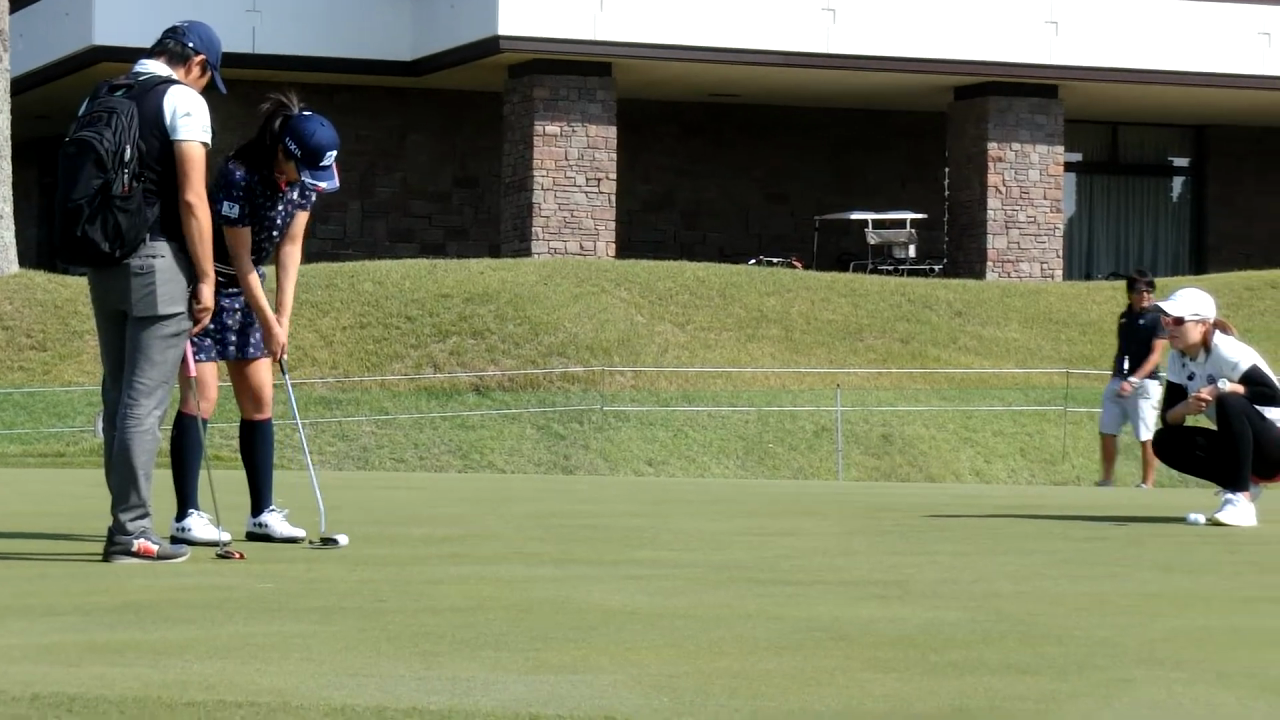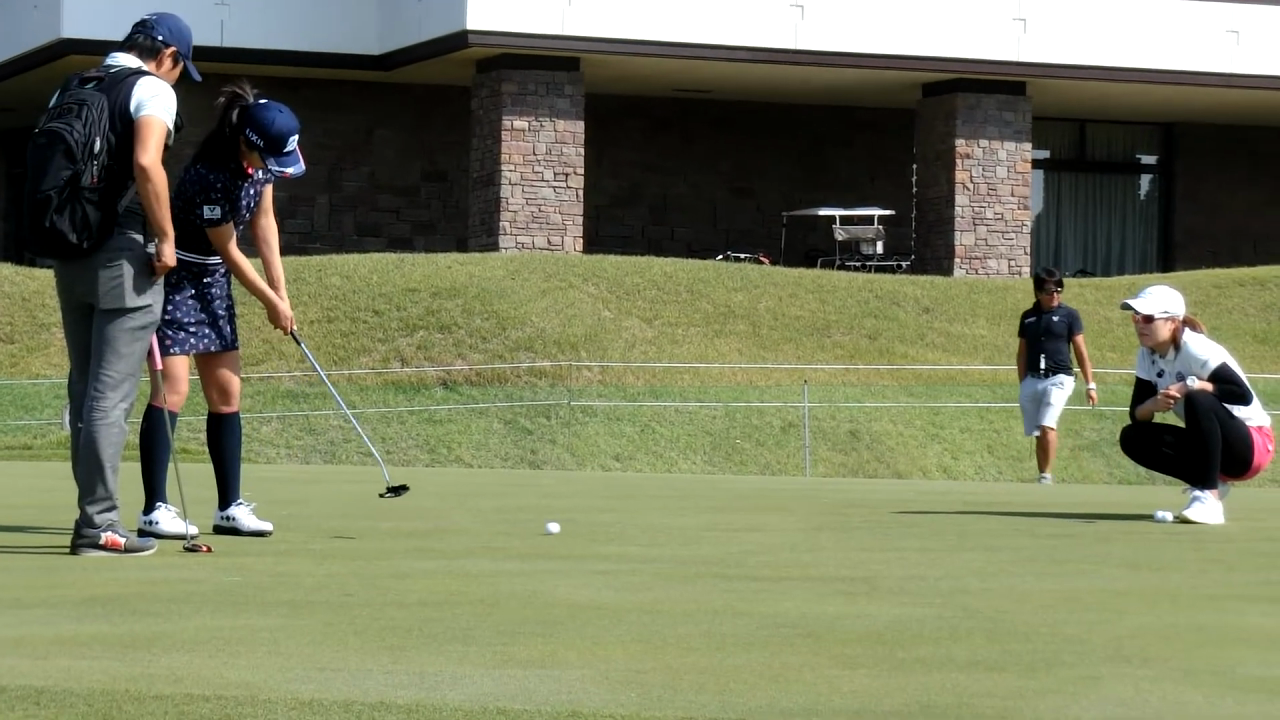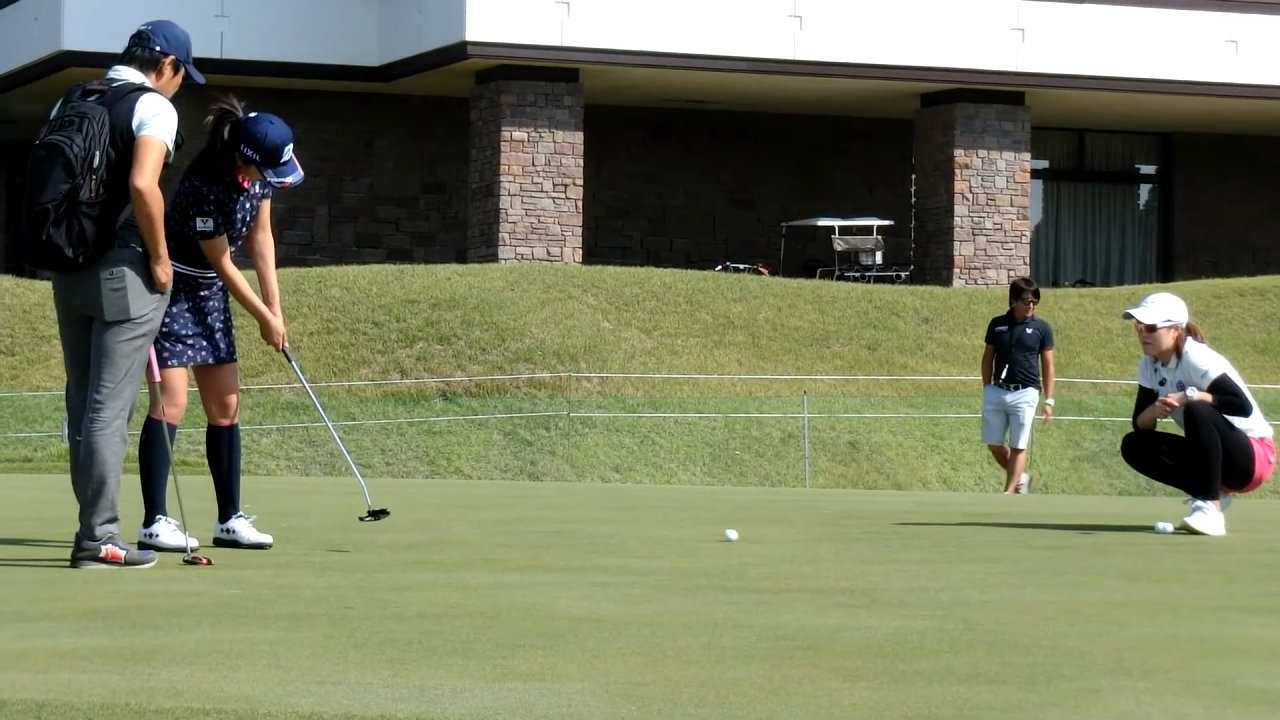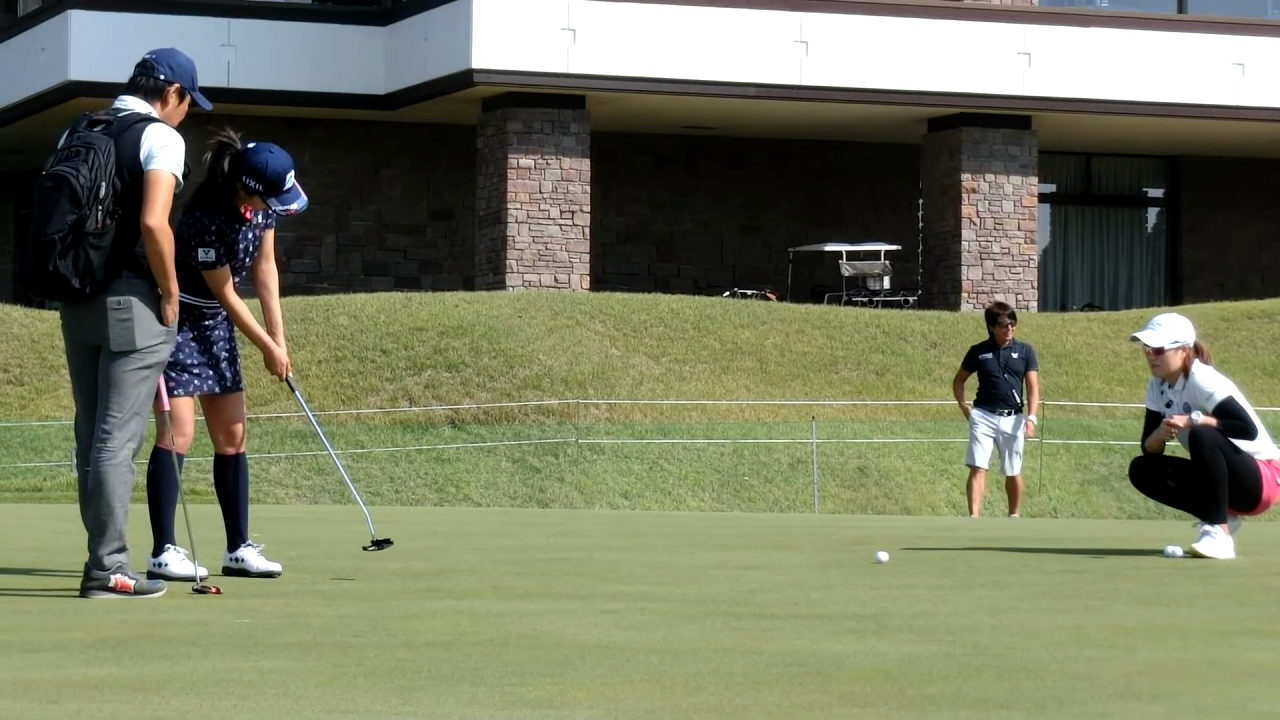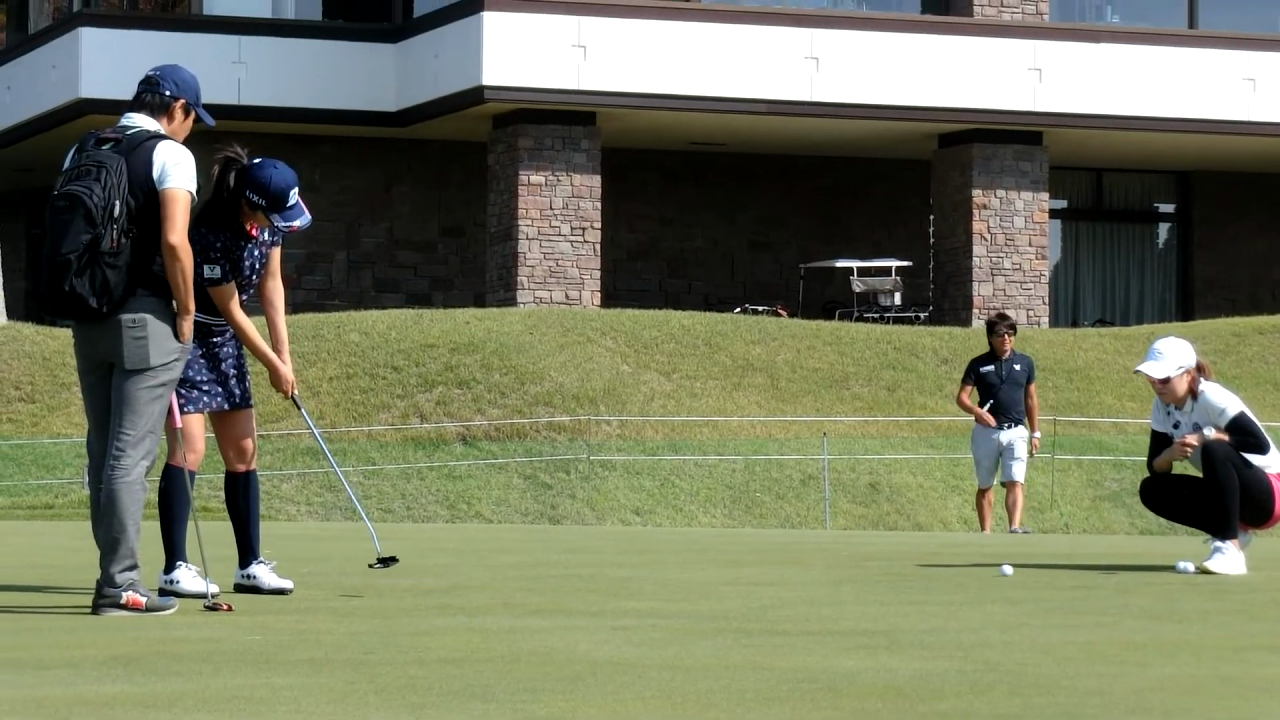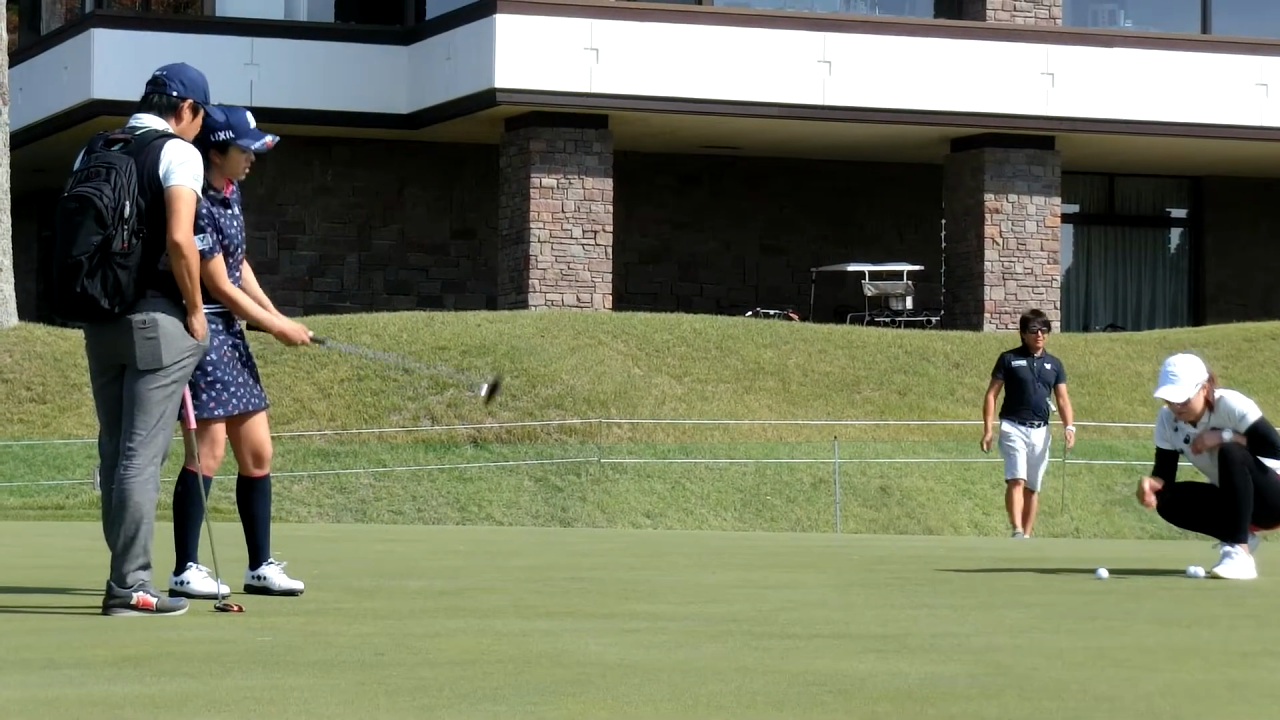
dt=0.5s
person 1, frame 1
right shoulder: (184, 99)
right elbow: (191, 198)
right wrist: (207, 279)
left hip: (105, 262)
right hip: (158, 260)
left knee: (119, 397)
right knee: (144, 401)
left ankle: (127, 521)
right ankle: (132, 532)
person 1, frame 2
right shoulder: (152, 88)
right elbow: (146, 162)
right wrist: (166, 239)
left hip: (71, 255)
right hip: (122, 253)
left knee: (85, 390)
right knee: (110, 394)
left ankle: (94, 513)
right ankle: (98, 524)
person 1, frame 3
left shoulder: (71, 102)
right shoulder: (154, 105)
right elbow: (141, 184)
right wrist: (160, 258)
left hip: (69, 268)
right hip: (122, 268)
left knee: (83, 403)
right knee: (109, 408)
left ankle: (95, 526)
right ankle: (99, 538)
person 1, frame 4
right shoulder: (160, 135)
right elbow: (153, 222)
right wrist: (169, 295)
left hip: (77, 299)
right hip: (130, 300)
left knee: (91, 434)
right knee: (117, 436)
left ankle: (103, 556)
right ankle: (107, 567)
person 1, frame 5
left shoulder: (82, 152)
right shoulder: (170, 153)
right elbow: (173, 242)
right wrist: (186, 313)
left hip: (89, 318)
right hip: (144, 318)
left knee: (103, 452)
right knee: (130, 455)
left ankle: (115, 574)
right ankle: (119, 585)
person 1, frame 6
left shoulder: (94, 152)
right shoulder: (178, 151)
right elbow: (179, 239)
right wrist: (195, 309)
left hip: (101, 318)
right hip: (155, 317)
left knee: (116, 451)
right knee: (141, 454)
left ankle: (126, 574)
right ankle: (129, 583)
person 2, frame 1
left shoulder: (303, 180)
right shoulder: (238, 175)
left elbow: (290, 246)
right elbow: (240, 259)
left wrist: (282, 318)
right wrist: (269, 321)
left hip: (245, 289)
left knee: (259, 400)
right knee: (201, 397)
left ankle: (263, 513)
right ankle: (186, 516)
person 2, frame 2
left shoulder: (262, 160)
right shoulder: (209, 174)
left elbow: (264, 220)
right elbow: (229, 251)
left wrist: (281, 289)
right wrist: (270, 303)
left hip: (214, 279)
right hip: (177, 277)
left knee: (227, 393)
right knee: (173, 390)
left ankle: (230, 507)
right ankle: (154, 509)
person 2, frame 3
left shoulder: (260, 173)
right shoulder: (204, 186)
left elbow: (261, 236)
right elbow: (223, 263)
left wrist: (275, 306)
right wrist: (265, 318)
left hip: (211, 293)
right hip: (174, 289)
left knee: (225, 406)
right knee: (171, 403)
left ankle: (230, 519)
right ankle: (154, 522)
person 2, frame 4
left shoulder: (263, 202)
right shoulder: (206, 217)
left elbow: (264, 265)
right elbow: (226, 293)
left wrist: (279, 336)
right wrist: (268, 348)
left hip: (216, 323)
right hip: (178, 319)
left knee: (232, 435)
right knee: (178, 432)
left ankle: (239, 548)
right ankle: (164, 551)
person 2, frame 5
left shoulder: (270, 220)
right shoulder: (212, 232)
left elbow: (271, 283)
right elbow: (232, 310)
left wrist: (284, 353)
right wrist: (273, 366)
left hip: (225, 339)
right hip: (187, 337)
left knee: (243, 451)
right knee: (189, 449)
left ankle: (250, 564)
right ankle: (175, 568)
person 2, frame 6
left shoulder: (231, 192)
right shoulder: (197, 205)
right elbow: (221, 287)
left wrist: (274, 313)
right wrist: (279, 328)
left hip: (231, 332)
right hip: (201, 333)
left knee: (258, 453)
right knee: (210, 451)
left ankle: (260, 567)
right ankle: (185, 570)
person 3, frame 1
left shoulder: (1227, 351)
right shoulder: (1177, 359)
right elbow: (1167, 419)
left wrist: (1221, 387)
right wrist: (1184, 407)
right hip: (1240, 449)
left knee: (1230, 403)
right knee: (1165, 441)
left ankle: (1241, 500)
right ankle: (1244, 485)
person 3, frame 2
left shoulder: (1196, 349)
right shoulder: (1146, 355)
left elbow: (1244, 395)
right elbow: (1136, 415)
left wrist: (1190, 385)
right wrist: (1153, 404)
right hip: (1210, 445)
left knee: (1198, 400)
right knee: (1132, 438)
left ankle: (1209, 499)
right ankle: (1211, 483)
person 3, frame 3
left shoulder: (1197, 358)
right shoulder: (1150, 363)
left elbow: (1243, 406)
right elbow: (1139, 424)
left wrist: (1189, 395)
right wrist: (1152, 411)
right hip: (1214, 456)
left knee: (1198, 411)
right knee: (1134, 445)
left ankle: (1210, 509)
right ankle: (1212, 495)
person 3, frame 4
left shoulder: (1202, 380)
right shoulder: (1157, 385)
left elbow: (1248, 429)
right elbow: (1149, 450)
left wrist: (1193, 419)
right wrist: (1159, 434)
right hip: (1219, 477)
left knee: (1203, 435)
right knee: (1141, 470)
left ankle: (1219, 533)
right ankle: (1221, 518)
person 3, frame 5
left shoulder: (1211, 398)
right shoulder: (1162, 406)
left elbow: (1260, 443)
right elbow: (1155, 468)
left wrist: (1206, 435)
right wrist: (1170, 454)
right hip: (1228, 497)
left knee: (1214, 450)
right knee: (1152, 489)
left ankle: (1230, 549)
right ankle: (1233, 533)
person 3, frame 6
left shoulder: (1230, 403)
right shoulder: (1167, 419)
right elbow: (1165, 478)
left wrist: (1224, 436)
right wrist: (1149, 483)
right hip: (1233, 500)
left knee: (1231, 452)
right knee: (1168, 500)
left ankle: (1240, 554)
right ankle: (1241, 537)
person 4, frame 1
left shoulder: (1157, 318)
right shoulder: (1124, 317)
left elbow: (1156, 355)
left wrist: (1133, 381)
right wrist: (1115, 378)
left hip: (1145, 384)
right hip: (1119, 383)
left knee: (1145, 437)
right knee: (1107, 433)
left ankle: (1146, 485)
right ankle: (1106, 481)
person 4, frame 2
left shoulder: (1070, 315)
right shoulder: (1027, 317)
left elbow: (1081, 351)
left wrist: (1090, 385)
right wrist: (1022, 382)
left hip: (1059, 379)
right hip: (1031, 381)
left knee: (1047, 427)
right knee: (1039, 435)
left ankle: (1046, 475)
right ankle: (1046, 484)
person 4, frame 3
left shoulder: (1042, 328)
right shoulder: (997, 324)
left elbow: (1048, 366)
right elbow: (987, 359)
left wrist: (1048, 400)
right wrist: (987, 388)
left hip: (1025, 394)
right hip: (996, 392)
left knee: (1018, 447)
right knee: (994, 444)
left ankle: (1009, 494)
right ankle: (1020, 477)
person 4, frame 4
left shoulder: (1025, 351)
right shoulder: (978, 352)
left elbow: (1033, 388)
right elbow: (959, 380)
left wrist: (1031, 417)
right wrist: (963, 406)
left hip: (1012, 419)
right hip: (983, 416)
left knee: (1013, 473)
right knee: (977, 469)
left ankle: (1014, 516)
right ankle: (974, 517)
person 4, frame 5
left shoulder: (1025, 363)
right shoulder: (978, 364)
left elbow: (1031, 399)
right elbow: (961, 397)
left wrist: (1035, 432)
right wrist: (978, 412)
left hip: (1016, 432)
right hip: (986, 432)
left knee: (1015, 483)
right knee: (985, 486)
left ankle: (1015, 529)
right ankle: (985, 533)
person 4, frame 6
left shoulder: (1055, 364)
right shoulder: (1008, 358)
left elbow: (1063, 399)
right elbow: (991, 394)
left wrist: (1069, 426)
right wrist: (988, 429)
left hip: (1041, 432)
right hip: (1013, 428)
left knee: (1032, 488)
right knee: (1017, 481)
left ankle: (1026, 537)
right ankle: (1016, 531)
